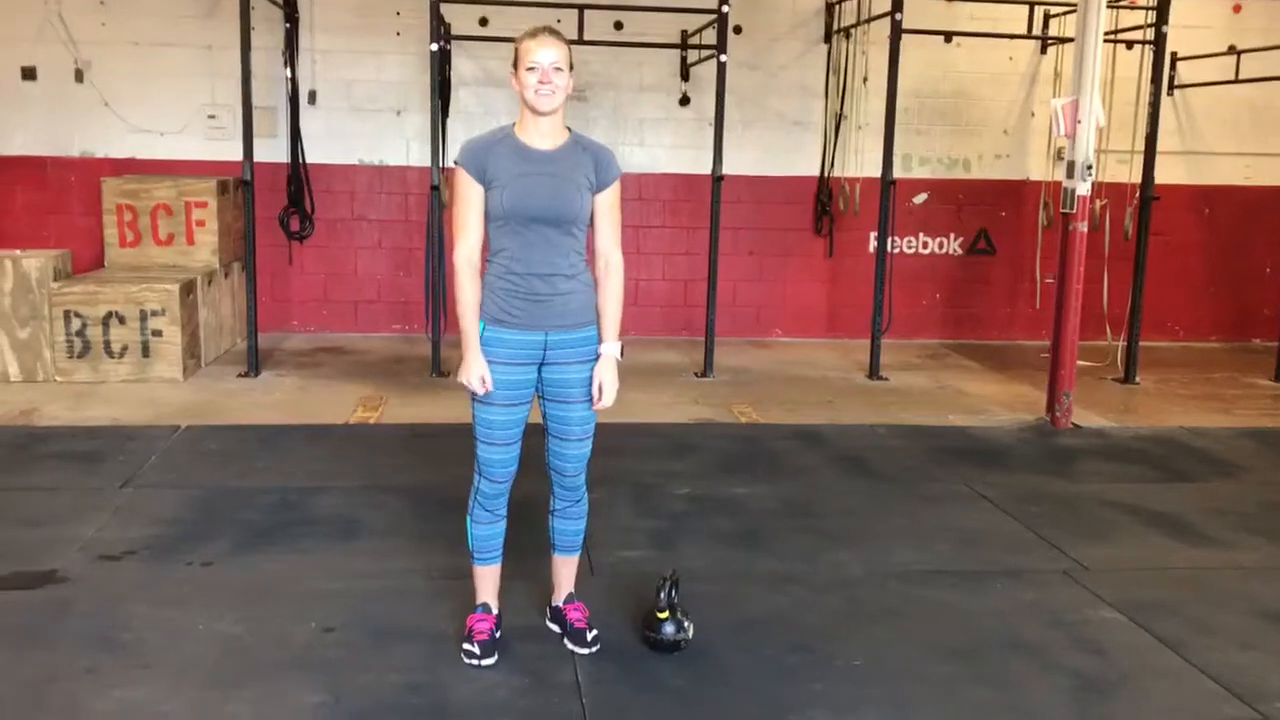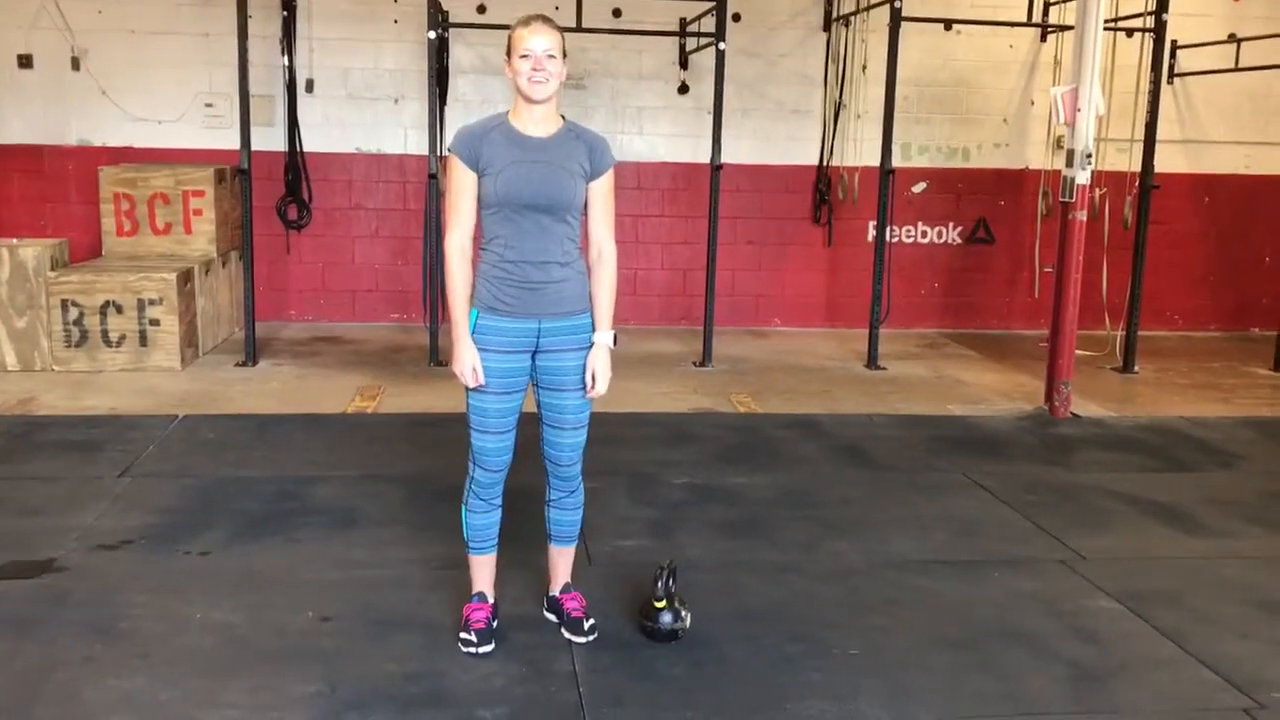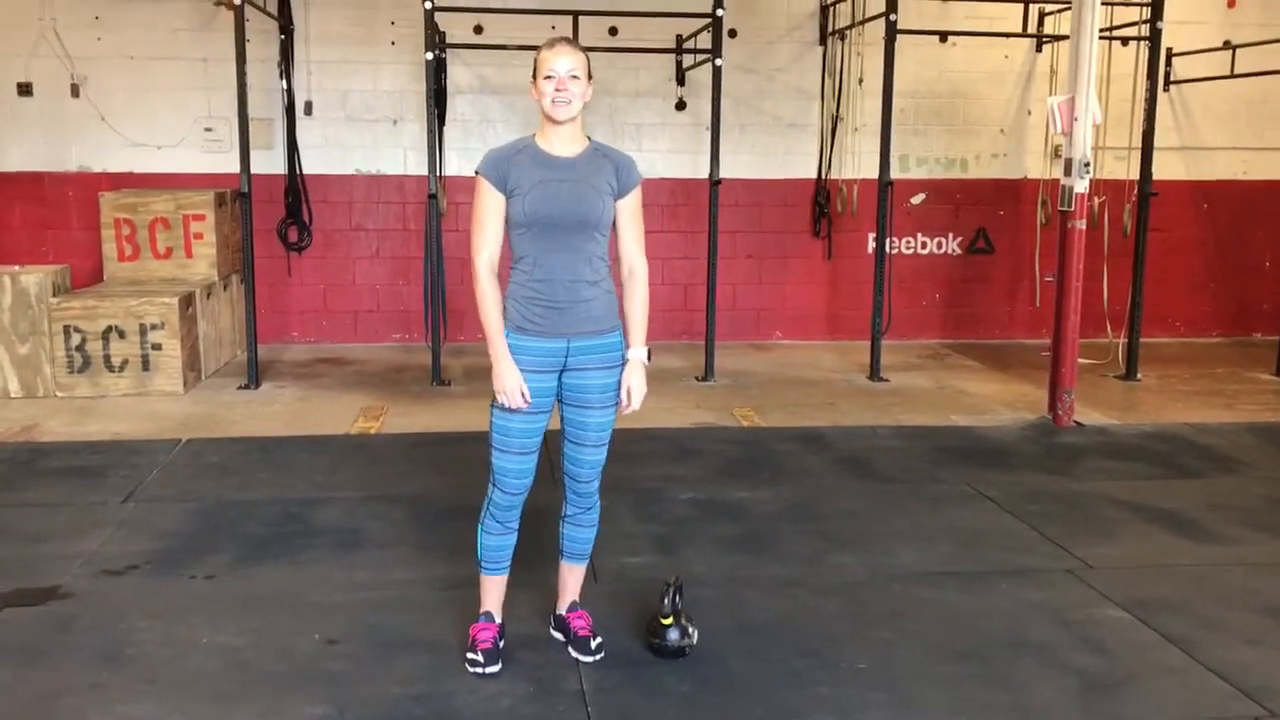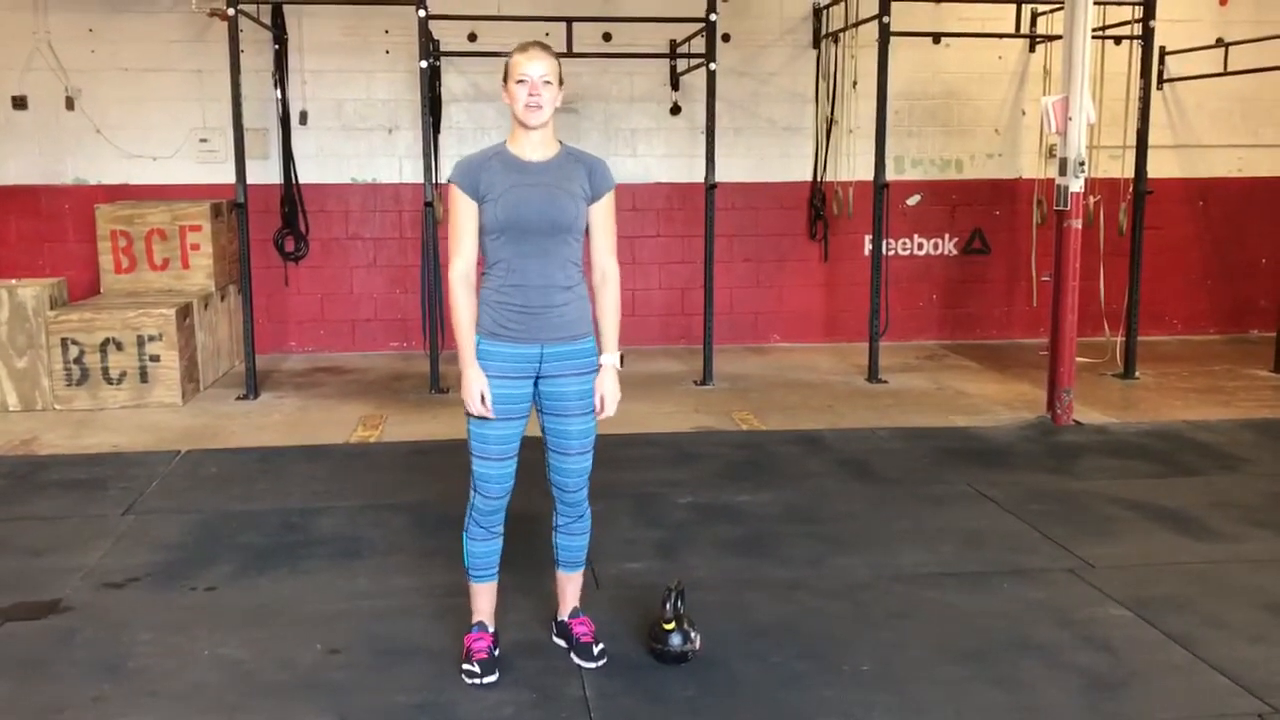
dt=1s
person 1, frame 1
left shoulder: (597, 161)
right shoulder: (480, 154)
left elbow: (608, 260)
right elbow: (466, 257)
left wrist: (609, 351)
right wrist: (470, 346)
left hip: (575, 339)
right hip: (504, 337)
left knee: (570, 478)
right knee: (492, 479)
left ankle: (564, 601)
right ankle: (484, 610)
person 1, frame 2
left shoulder: (591, 149)
right shoulder: (475, 142)
left elbow: (603, 249)
right elbow: (457, 244)
left wrist: (602, 339)
right wrist: (460, 335)
left hip: (569, 328)
right hip: (497, 326)
left knee: (566, 468)
right knee: (488, 468)
left ankle: (562, 591)
right ankle: (481, 599)
person 1, frame 3
left shoulder: (617, 167)
right shoulder: (502, 163)
left elbow: (634, 266)
right elbow: (484, 265)
left wrist: (637, 354)
right wrist: (500, 356)
left hip: (598, 347)
right hip: (527, 345)
left knee: (583, 486)
right knee: (508, 487)
left ankle: (569, 609)
right ankle: (488, 618)
person 1, frame 4
left shoulder: (590, 171)
right shoulder: (474, 171)
left elbow: (605, 271)
right elbow: (461, 273)
left wrist: (609, 360)
right wrist: (468, 362)
left hip: (572, 351)
right hip: (500, 351)
left knee: (572, 491)
right knee: (489, 494)
left ankle: (570, 616)
right ankle: (482, 627)
